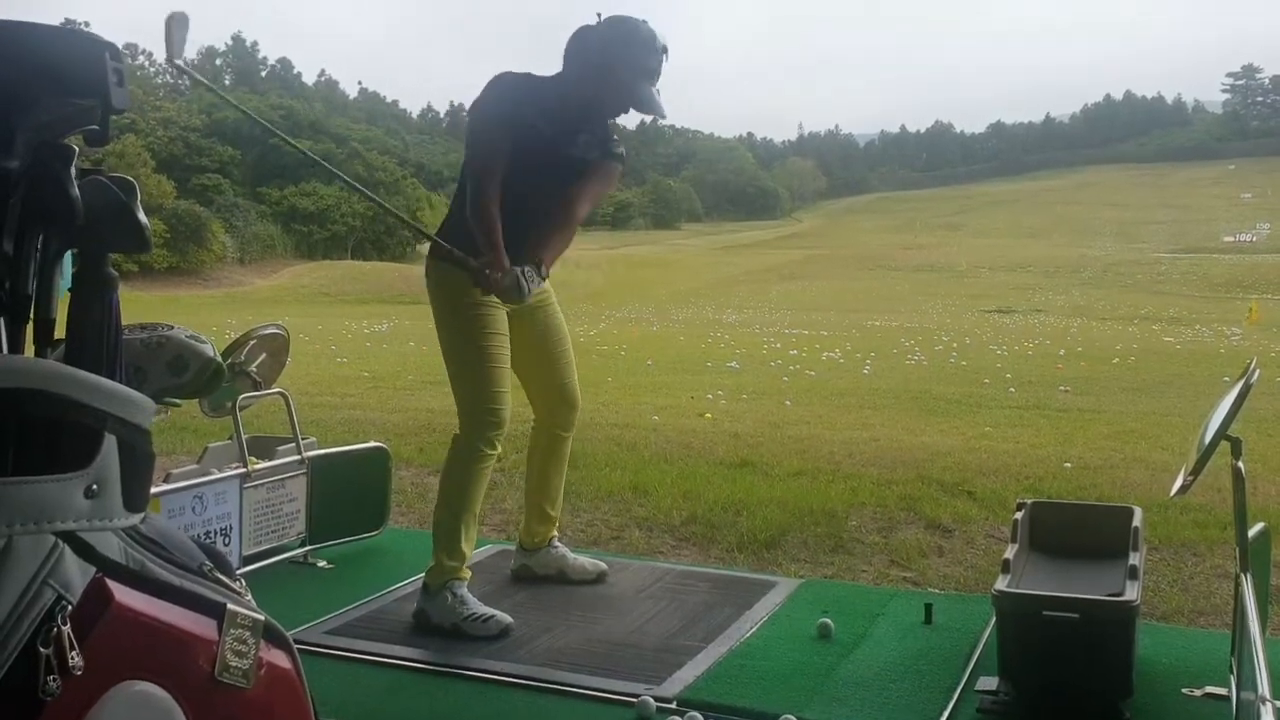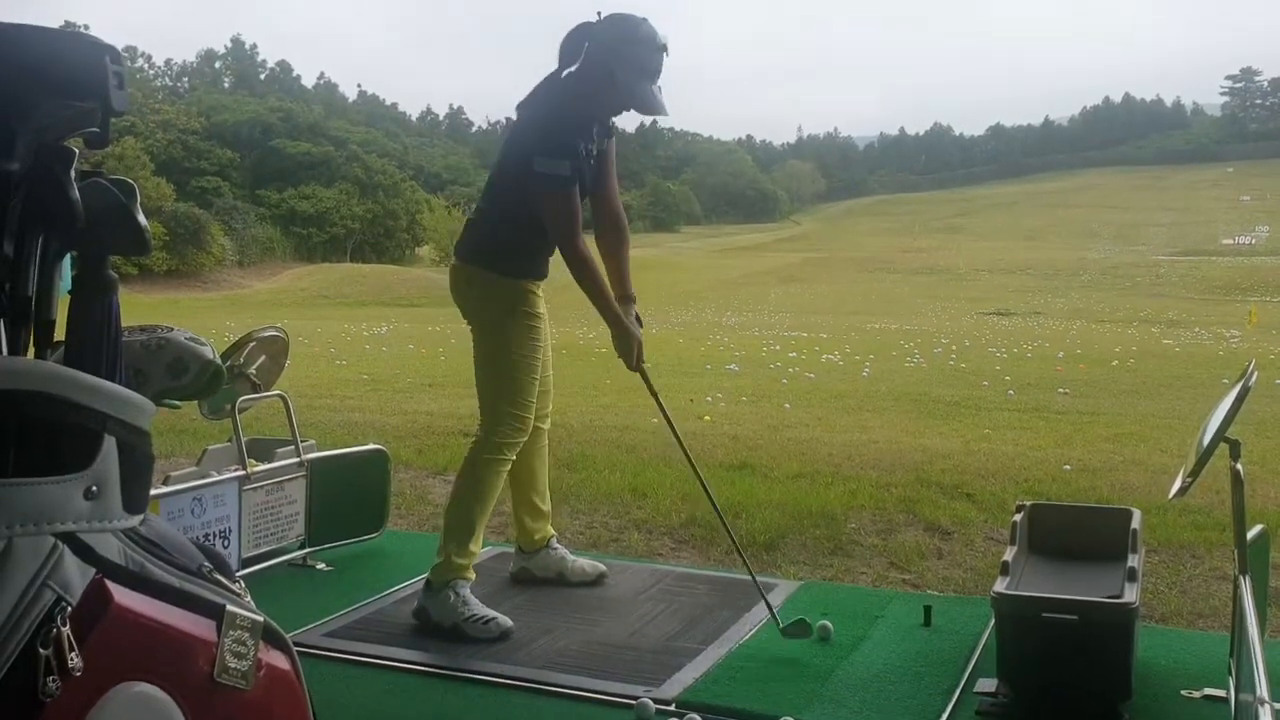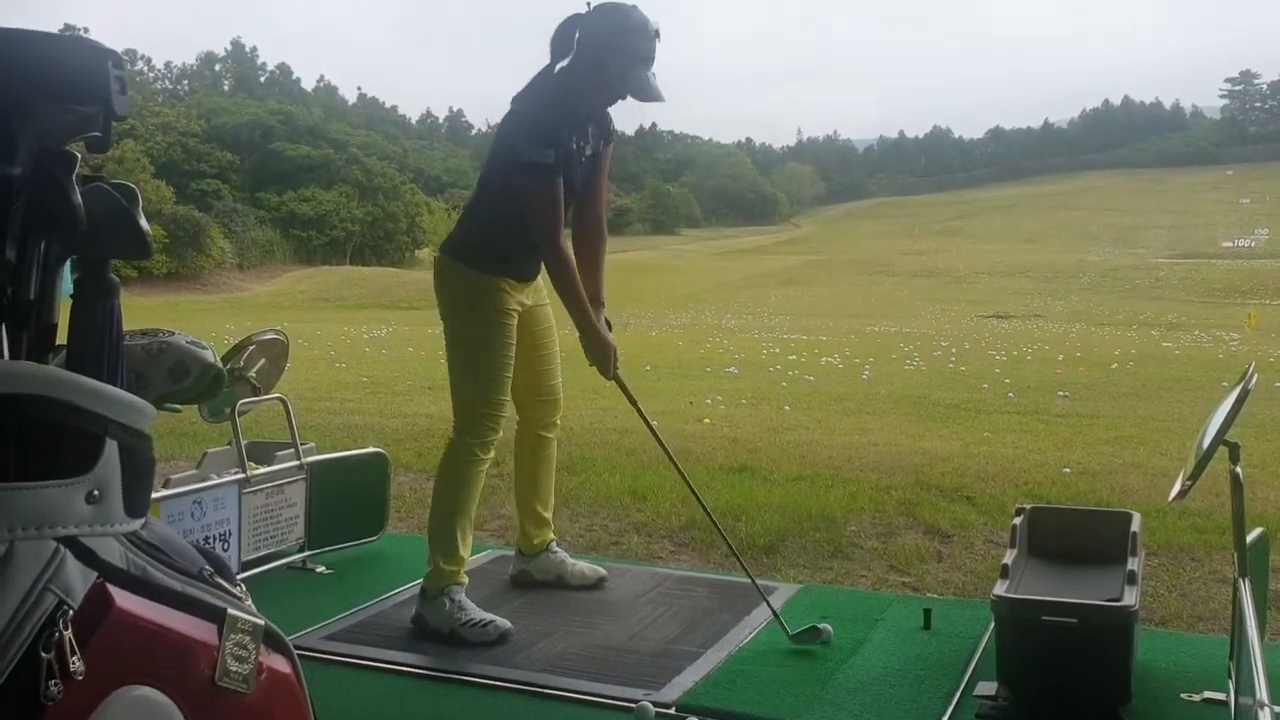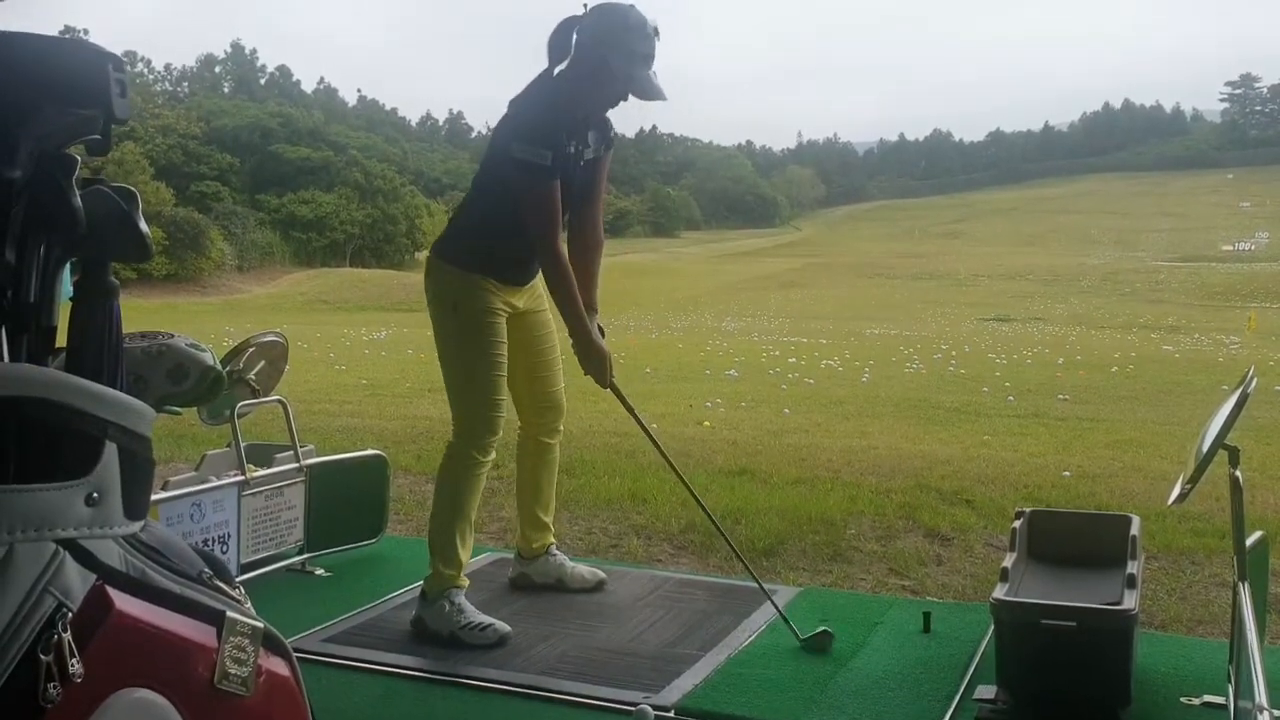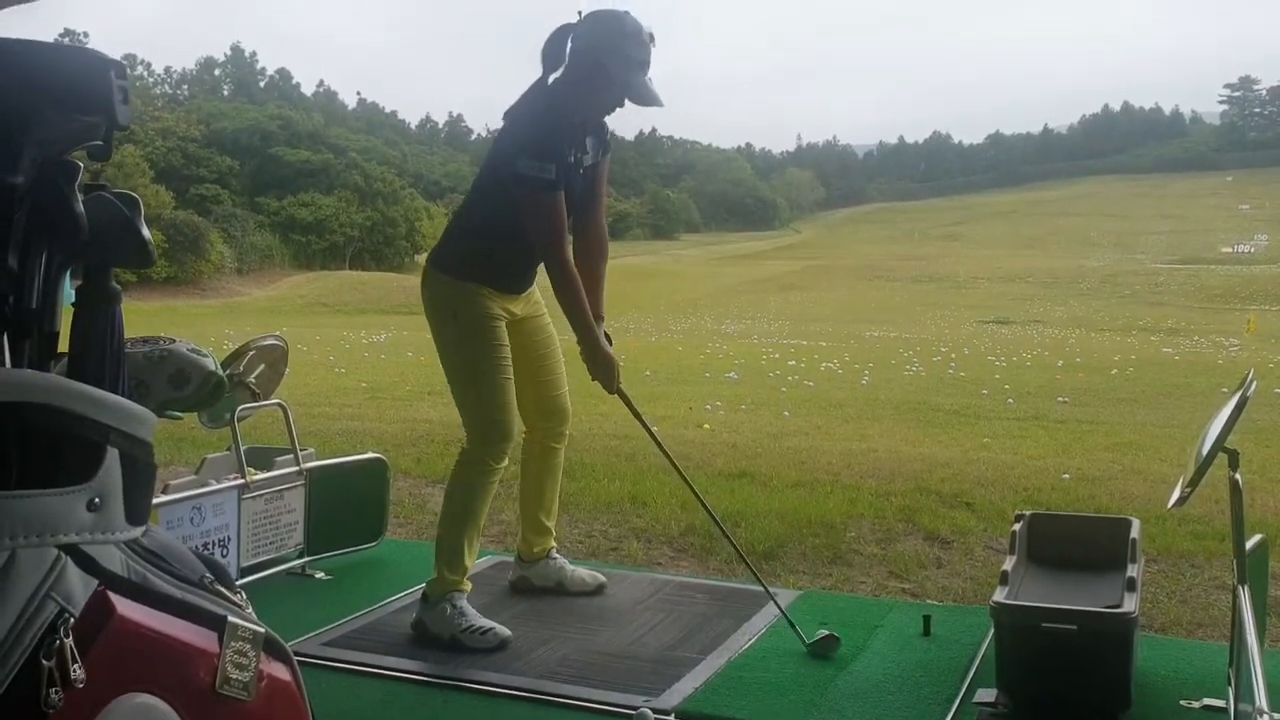
dt=0.5s
person 1, frame 1
left shoulder: (604, 146)
right shoulder: (510, 97)
left elbow: (570, 216)
right elbow: (482, 191)
left wrist: (527, 273)
right wrist: (494, 262)
left hip: (526, 278)
right hip: (466, 273)
left knee: (561, 409)
right knee: (486, 422)
left ankle: (538, 545)
right ankle: (442, 587)
person 1, frame 2
left shoulder: (595, 121)
right shoulder: (549, 130)
left elbow: (610, 216)
right elbow: (571, 241)
left wrist: (627, 302)
right wrist: (617, 324)
left hip: (517, 275)
right hip: (497, 278)
left knee: (535, 416)
right knee: (506, 426)
left ankle: (535, 546)
right ankle: (445, 586)
person 1, frame 3
left shoulder: (596, 123)
right shoulder: (537, 120)
left elbow: (591, 223)
right elbow: (551, 236)
left wrist: (596, 309)
right wrist: (587, 327)
left hip: (524, 279)
right hip: (477, 278)
left knee: (543, 412)
right knee: (480, 429)
left ankle: (536, 550)
right ankle: (440, 592)
person 1, frame 4
left shoulder: (595, 128)
right shoulder: (534, 123)
left elbow: (587, 229)
right elbow: (549, 240)
left wrist: (590, 318)
right wrist: (584, 335)
left hip: (521, 282)
right hip: (467, 280)
left knee: (546, 416)
right knee: (479, 432)
left ankle: (535, 553)
right ankle: (440, 595)
person 1, frame 5
left shoulder: (592, 133)
right shoulder: (534, 134)
left elbow: (591, 234)
right elbow: (557, 252)
left wrist: (598, 324)
right wrist: (591, 342)
left hip: (518, 289)
right hip: (464, 289)
left knee: (552, 419)
right knee: (492, 437)
left ankle: (535, 556)
right ankle: (442, 599)
